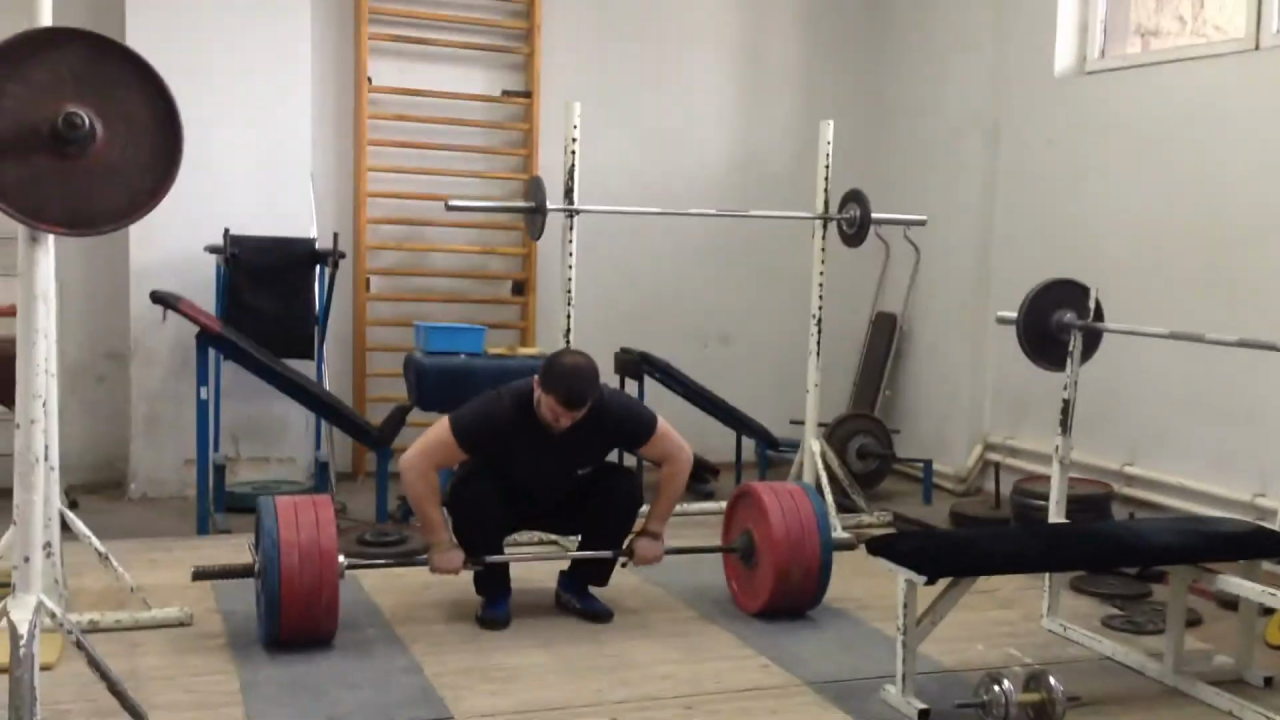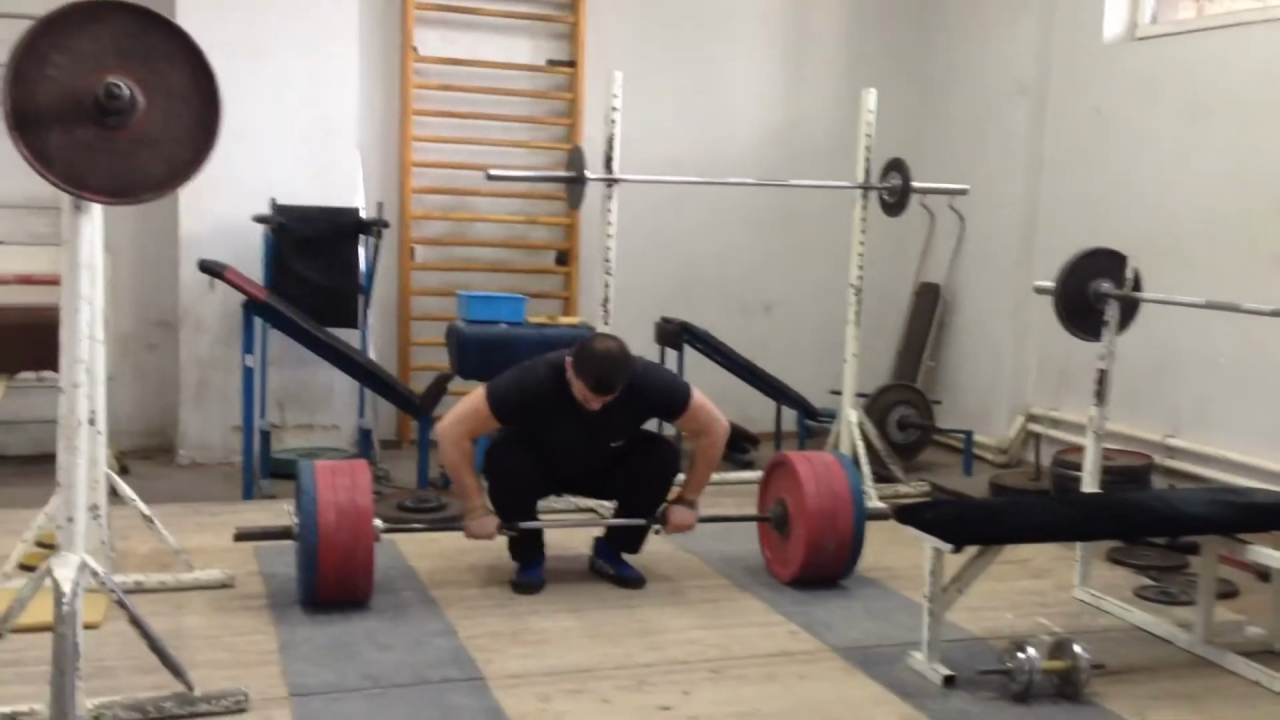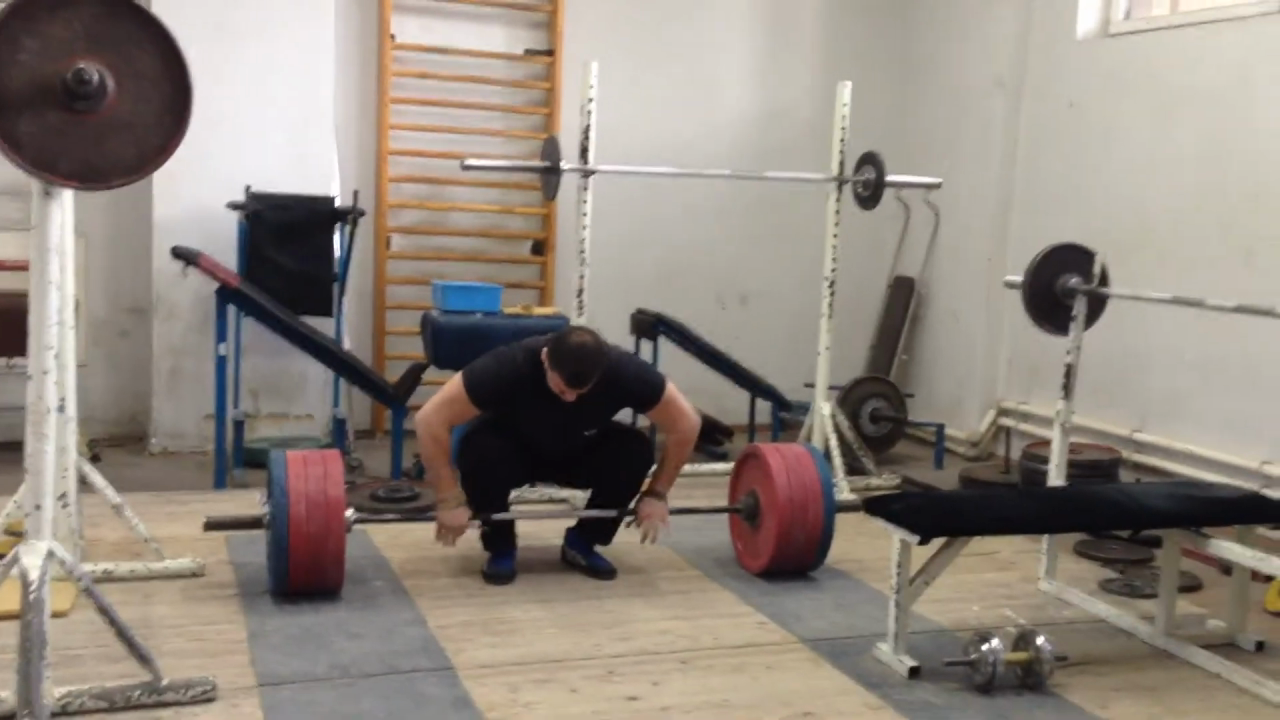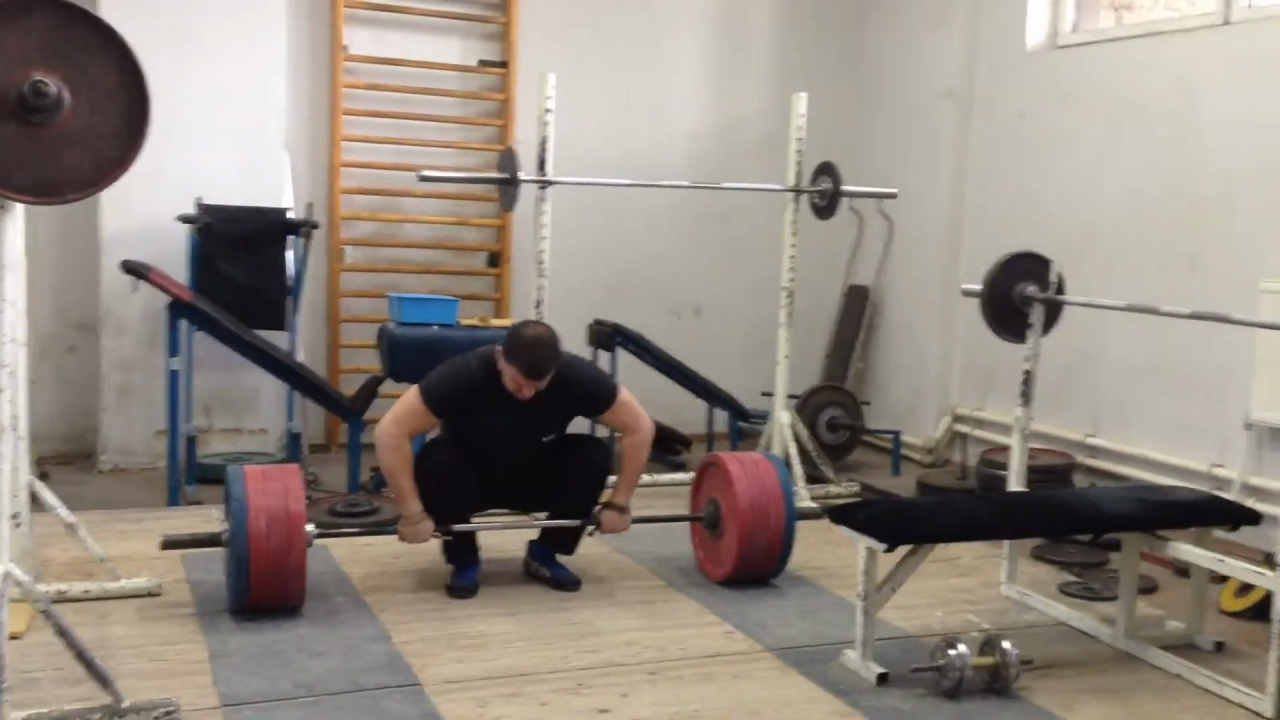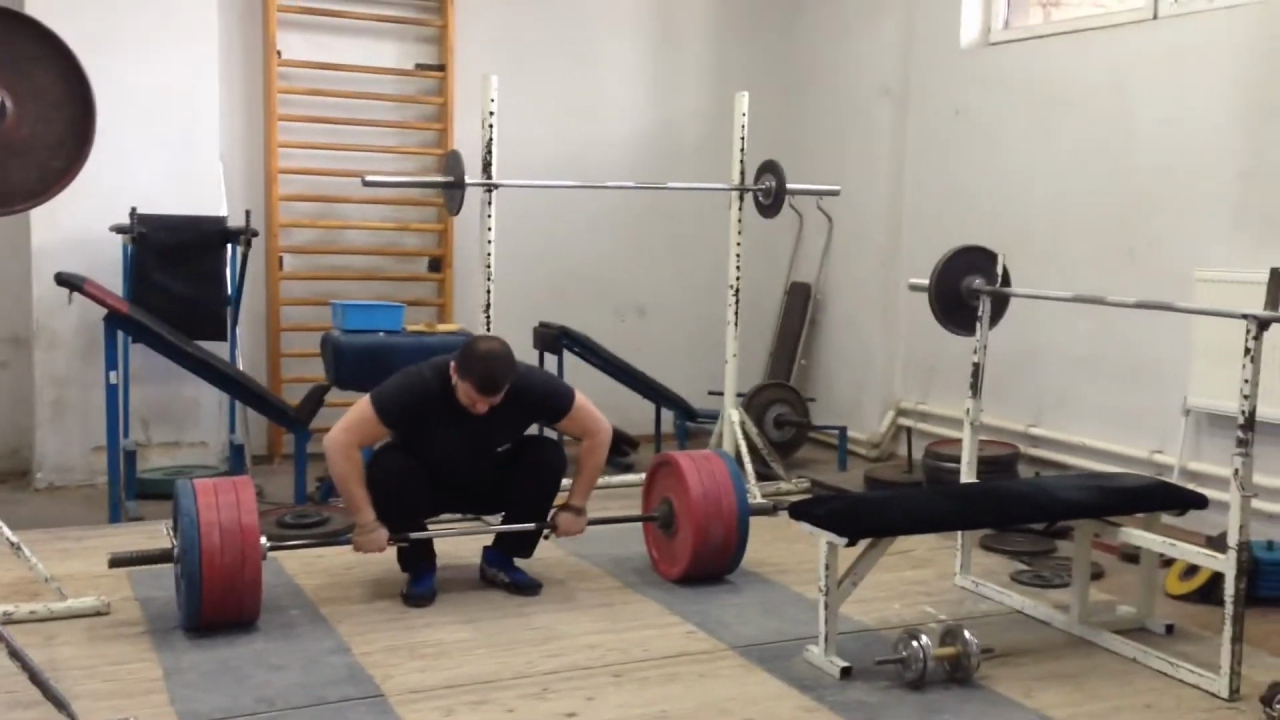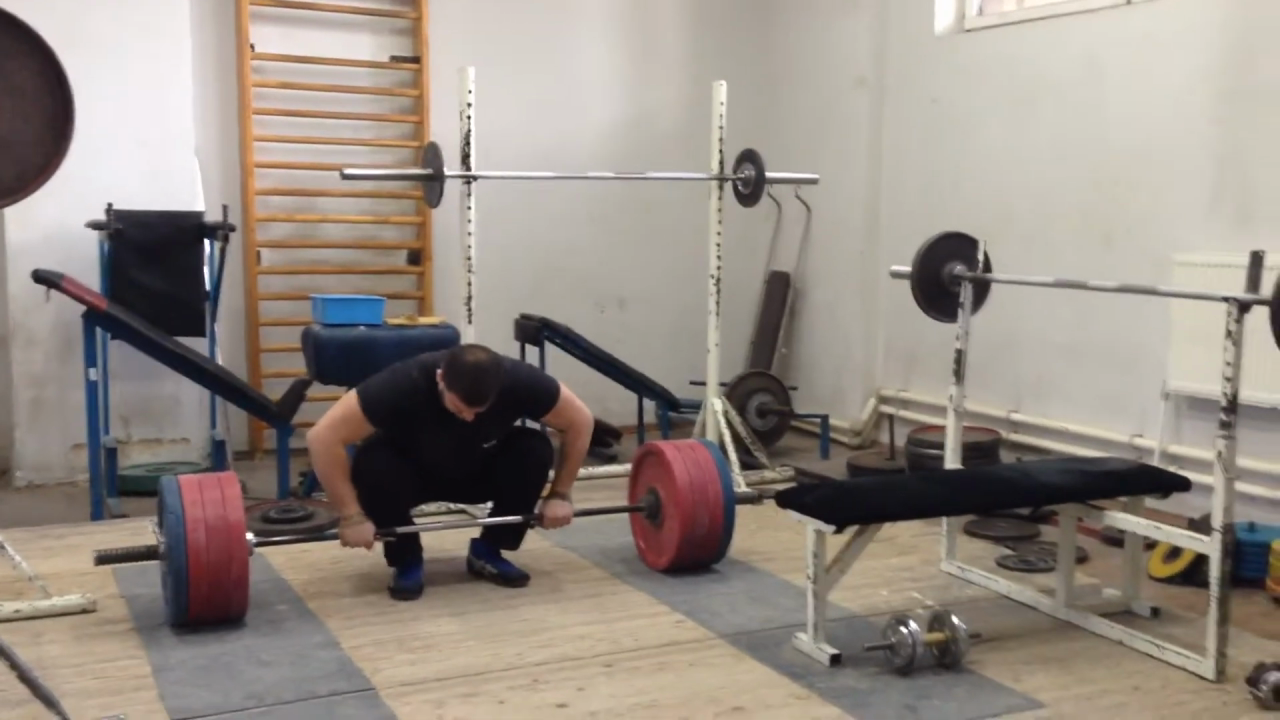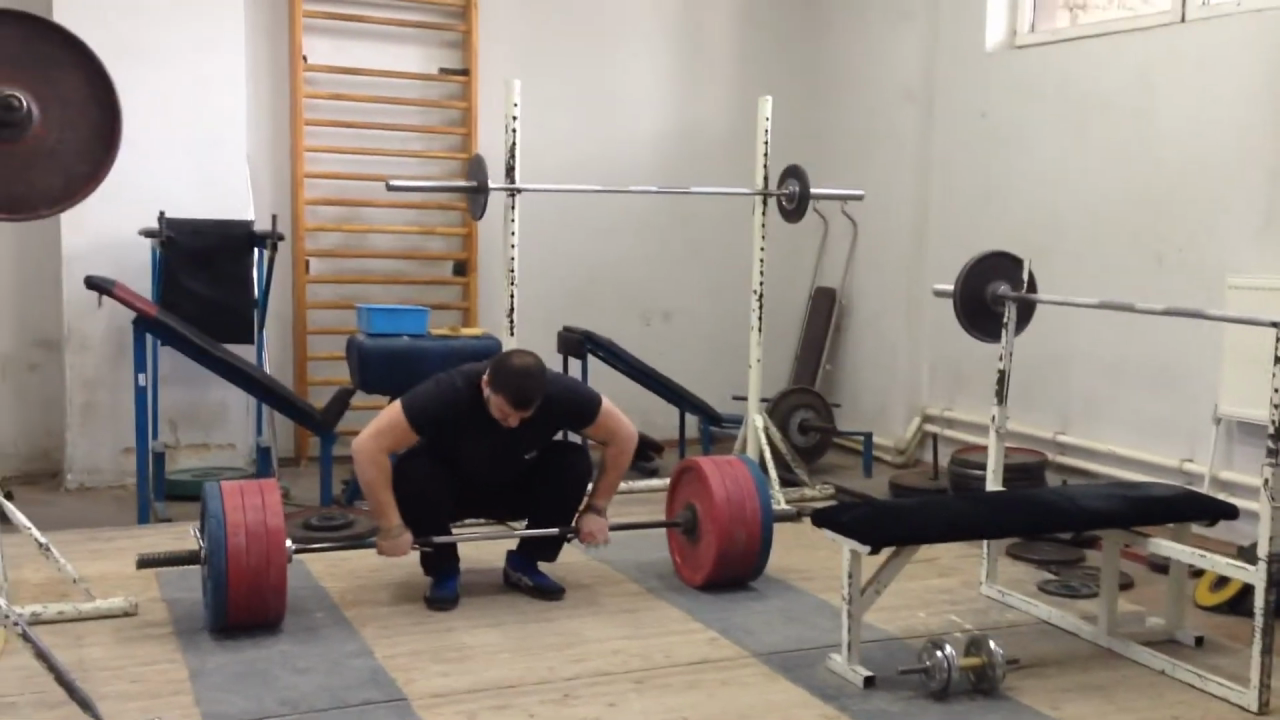
dt=0.4s
person 1, frame 1
left shoulder: (614, 410)
right shoulder: (499, 409)
left elbow: (679, 456)
right elbow: (414, 463)
left wrist: (653, 532)
right wrist: (441, 544)
left hip: (569, 501)
right hip: (501, 502)
left knee: (625, 488)
right knee: (470, 496)
left ankle: (575, 585)
right ankle: (494, 592)
person 1, frame 2
left shoulder: (649, 382)
right shoulder: (534, 380)
left elbow: (716, 429)
right elbow: (450, 430)
left wrist: (687, 501)
right wrist: (476, 510)
left hip: (605, 466)
right hip: (539, 464)
left knee: (663, 457)
right knee: (505, 462)
left ankle: (609, 552)
right ankle: (529, 557)
person 1, frame 3
left shoulder: (625, 371)
right shoulder: (509, 366)
left elbow: (686, 423)
right elbow: (430, 419)
left wrist: (657, 494)
right wrist: (449, 501)
left hip: (579, 454)
right hip: (512, 451)
left knee: (636, 450)
right knee: (479, 451)
left ankle: (581, 543)
right ankle: (500, 547)
person 1, frame 4
left shoulder: (577, 375)
right shoulder: (464, 374)
left elbow: (640, 428)
right elbow: (390, 431)
left wrist: (619, 504)
right wrist: (412, 513)
left hip: (538, 482)
right hip: (472, 482)
left knee: (595, 456)
right knee: (435, 462)
left ankle: (544, 554)
right ankle: (463, 559)
person 1, frame 5
left shoulder: (532, 385)
right shoulder: (418, 386)
left elbow: (598, 431)
right elbow: (339, 441)
left wrist: (575, 506)
right wrist: (366, 523)
left hip: (491, 484)
right hip: (424, 487)
left knee: (549, 457)
right knee: (388, 468)
left ankle: (500, 559)
right ankle: (419, 567)
person 1, frame 6
left shoulder: (519, 381)
right shoulder: (404, 384)
left elbow: (581, 422)
right elbow: (322, 437)
left wrist: (560, 494)
right wrist: (352, 517)
left hip: (478, 472)
right hip: (410, 474)
left knee: (535, 450)
right knee: (373, 464)
left ankle: (487, 552)
right ankle: (407, 560)
person 1, frame 7
left shoulder: (561, 394)
right shoulder: (449, 393)
left elbow: (624, 436)
right elbow: (367, 446)
left wrist: (597, 510)
right wrist: (392, 528)
left hip: (515, 489)
right hip: (450, 491)
left knee: (575, 463)
right knee: (412, 472)
left ankle: (523, 564)
right ankle: (443, 571)
